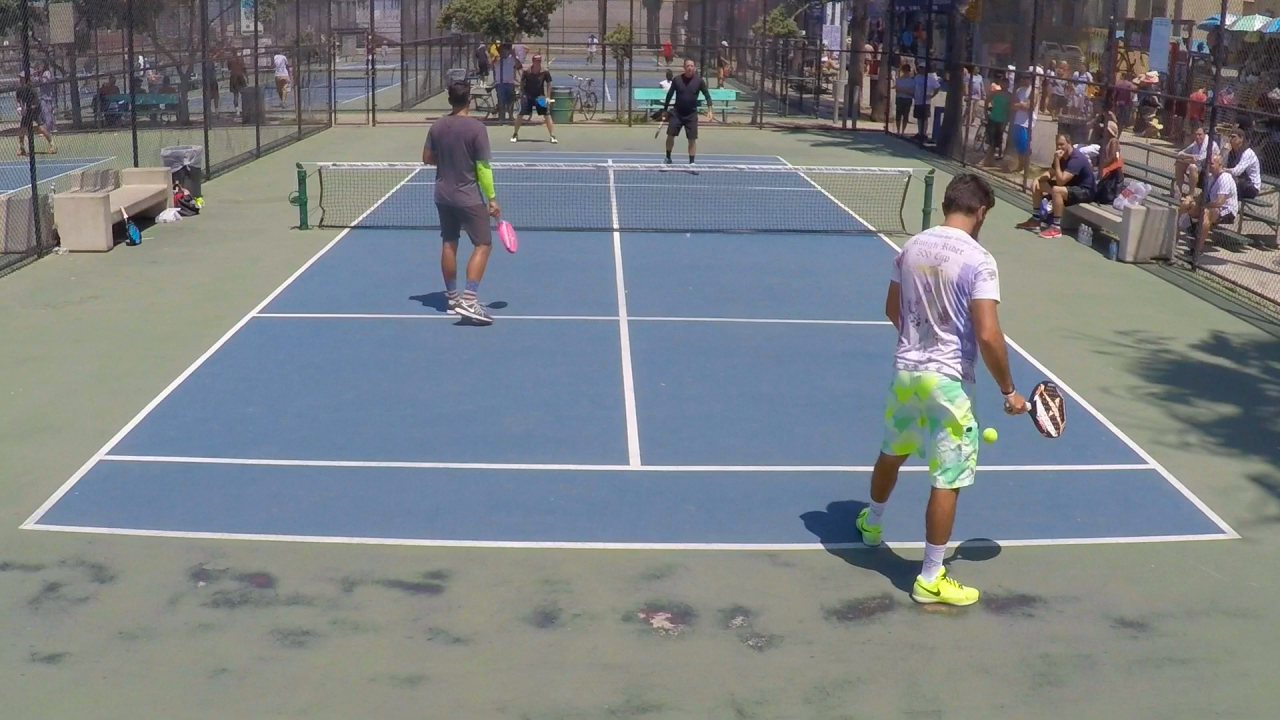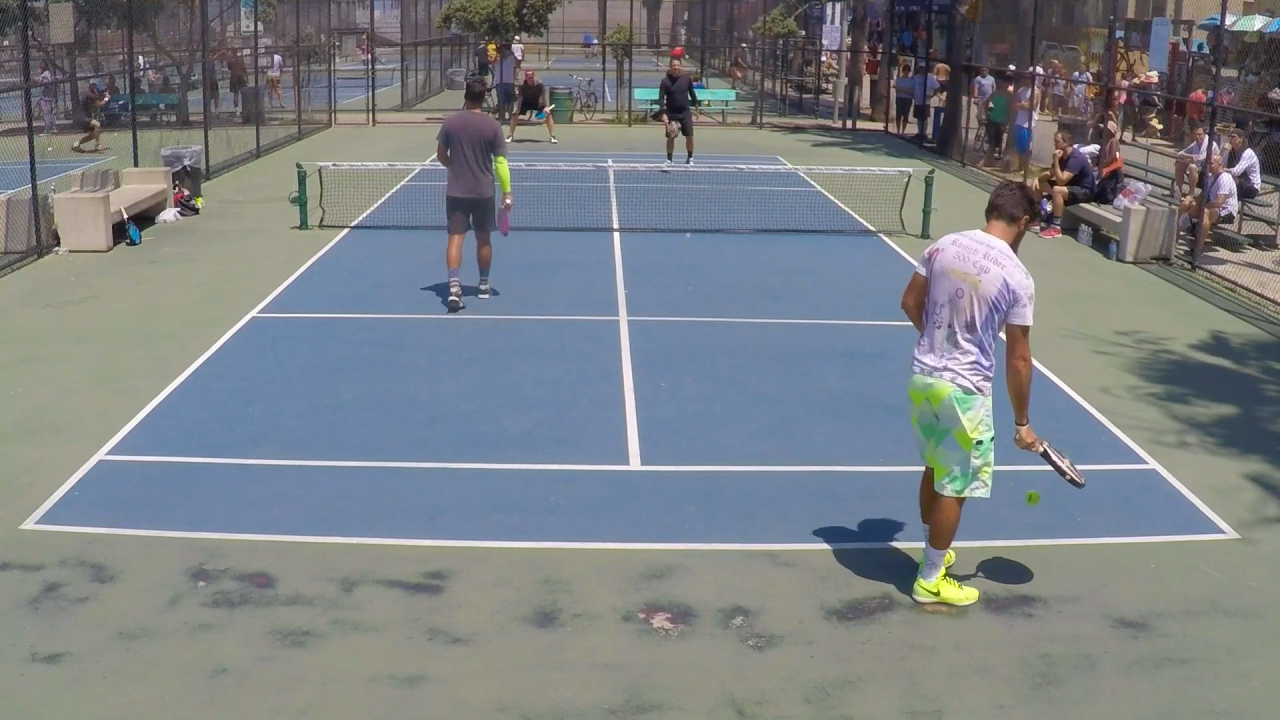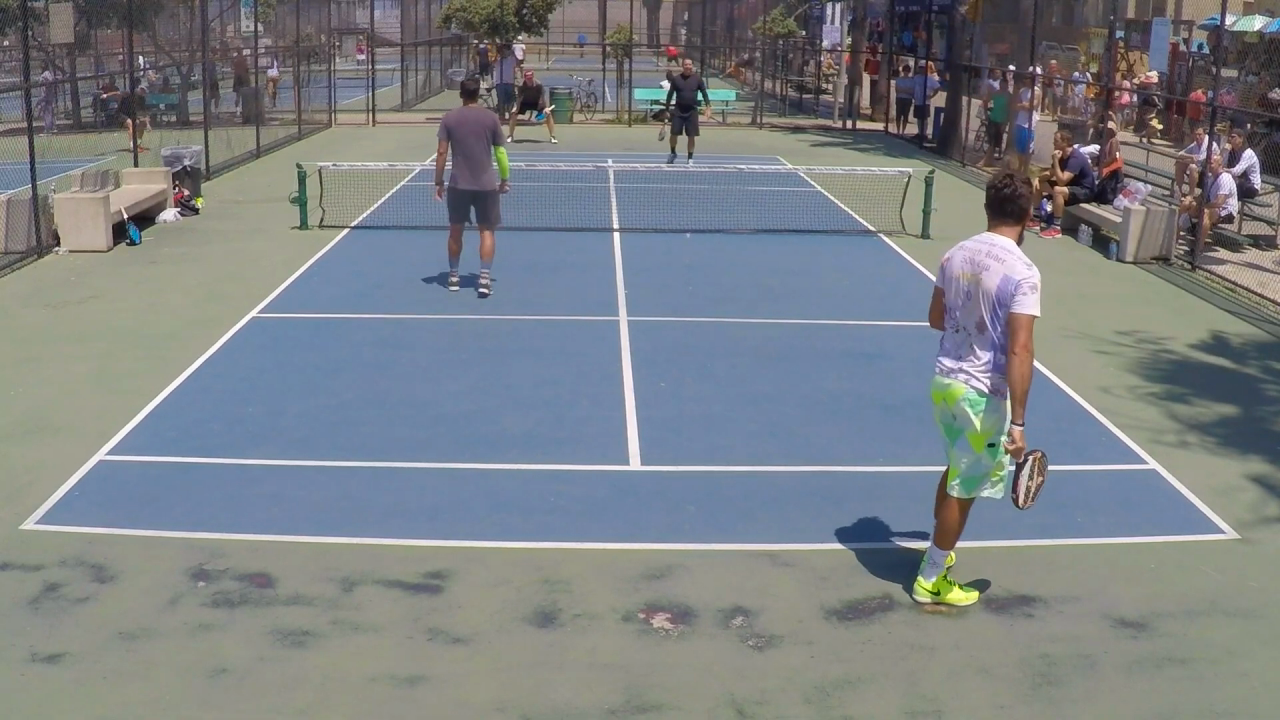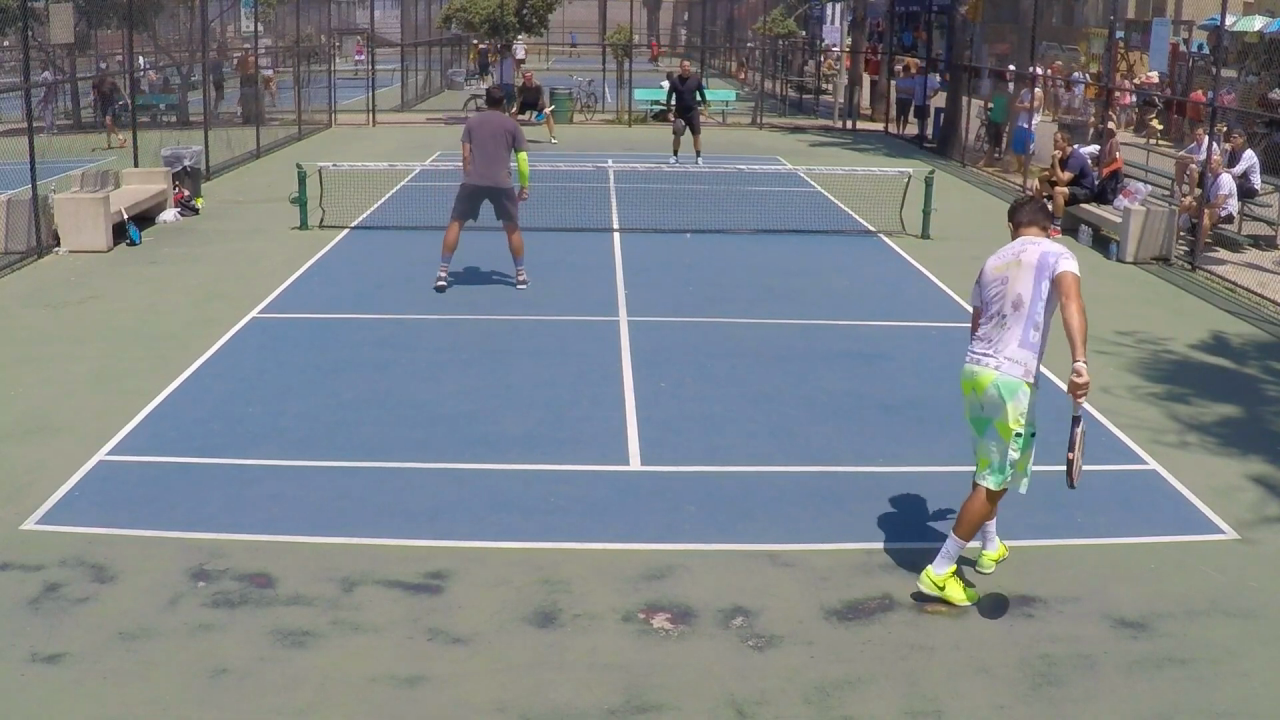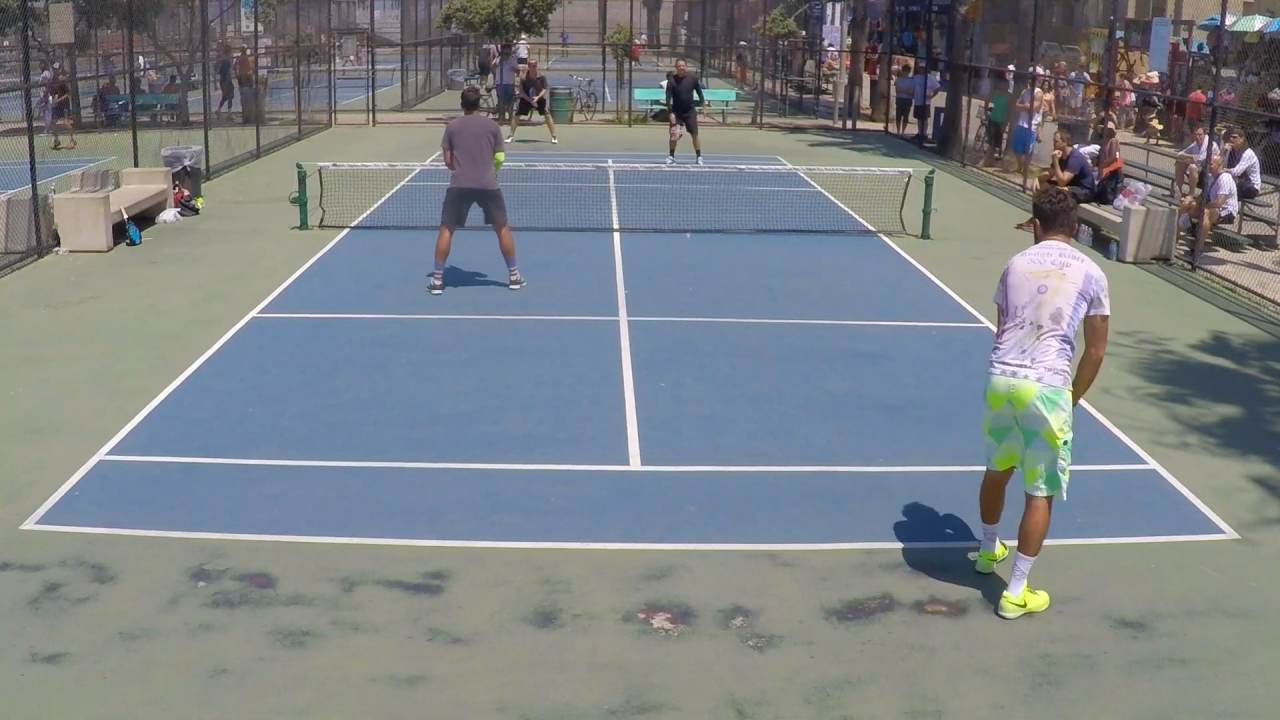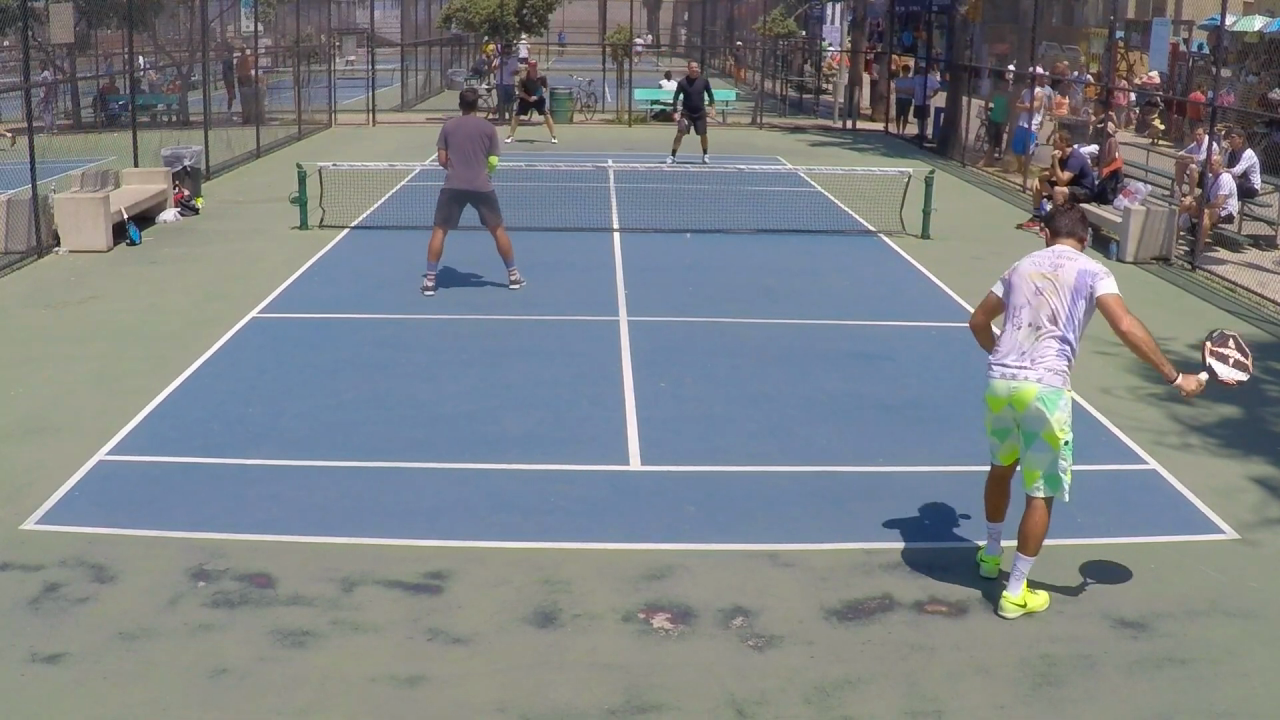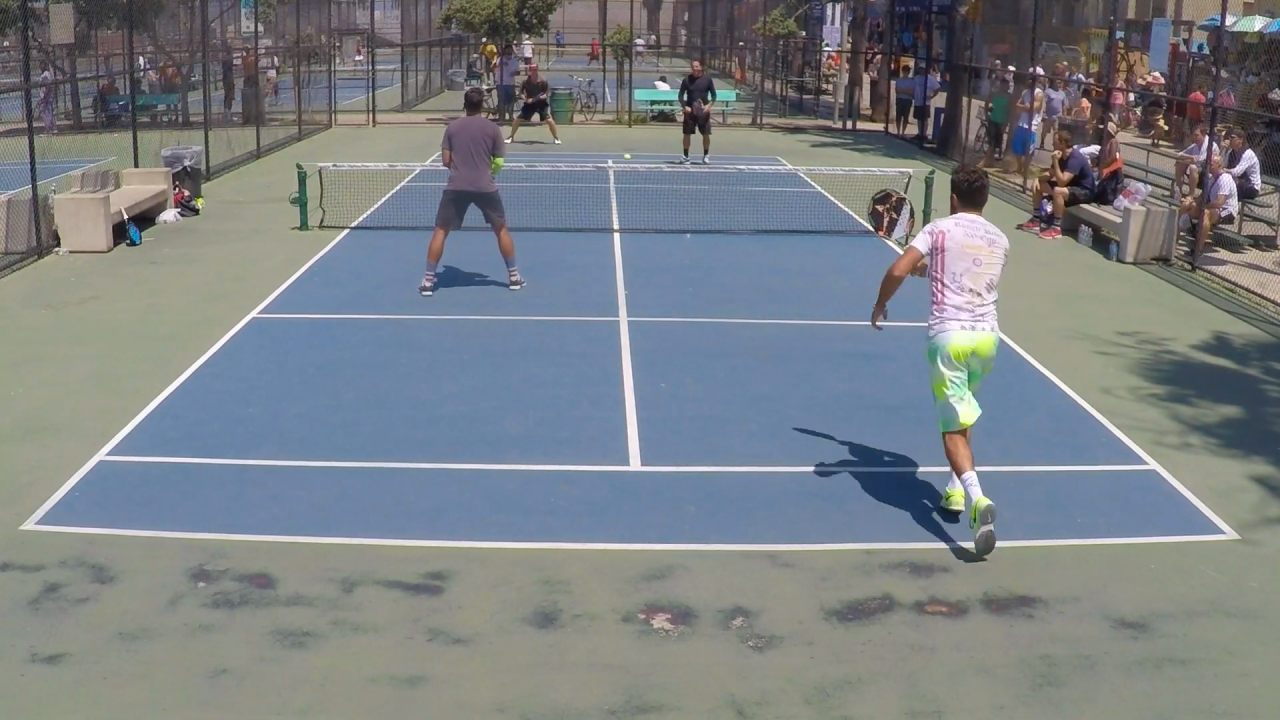
dt=0.7s
person 1, frame 1
left shoulder: (911, 247)
right shoulder: (980, 261)
right elbow: (990, 336)
right wrist: (1010, 391)
left hip: (906, 373)
right hip: (946, 382)
left knee: (893, 452)
right knee: (947, 480)
left ankle: (871, 522)
right ankle: (931, 579)
person 1, frame 2
left shoulder: (943, 246)
right shoulder: (1017, 277)
left elbow: (910, 302)
right elbow: (1018, 360)
right wrist: (1022, 422)
left hip: (922, 378)
right hip: (964, 390)
left knee: (935, 470)
right knee: (954, 487)
left ankle: (934, 553)
right ankle: (930, 580)
person 1, frame 3
left shoulder: (955, 253)
right shoulder: (1022, 272)
right elbow: (1020, 352)
right wrist: (1017, 422)
left hip: (944, 379)
right hip: (981, 392)
left knee: (955, 473)
right knee: (964, 490)
left ankle: (938, 555)
right ankle: (931, 579)
person 1, frame 4
left shoulder: (993, 261)
right shoulder: (1056, 254)
right elbow: (1071, 301)
right wrist: (1079, 361)
left hip: (973, 368)
right hip: (1012, 378)
left knee: (988, 467)
right knee: (992, 482)
left ankle: (991, 547)
right ankle: (939, 572)
person 1, frame 5
left shoulder: (1015, 264)
right shoulder: (1091, 274)
right elbow: (1095, 353)
right wrist: (1072, 399)
left hip: (1000, 380)
right hip: (1046, 388)
left knee: (997, 471)
right knee: (1040, 493)
left ankle: (988, 551)
right ankle: (1016, 593)
person 1, frame 6
left shoulder: (1020, 267)
right shoulder: (1090, 271)
left elbow: (978, 321)
right elbow: (1127, 327)
right wrist: (1175, 377)
left hip: (998, 382)
right hip: (1045, 389)
left knee: (1001, 468)
right knee: (1041, 493)
left ankle: (991, 554)
right ankle: (1015, 592)
person 1, frame 7
left shoulder: (938, 230)
right shoulder: (1000, 240)
left elbow: (898, 271)
left wrist: (880, 307)
left hip: (947, 338)
right hip: (986, 339)
left knee: (954, 426)
right knee: (961, 419)
left ankle: (980, 501)
right ankle: (958, 493)
person 2, frame 1
left shoulder: (437, 127)
right shoulder: (476, 128)
left elbow: (427, 159)
right elbow: (483, 168)
right wrist: (491, 199)
left hip: (443, 196)
right hip: (469, 198)
left knee: (449, 246)
right knee: (483, 246)
left ankle: (451, 297)
right ankle: (468, 299)
person 2, frame 2
left shoulder: (450, 122)
right shoulder: (492, 125)
left elbow: (441, 156)
right elbow: (500, 161)
right wrist: (507, 191)
left hip: (456, 190)
right hip: (483, 191)
left knee: (455, 238)
right knee: (483, 238)
left ankle: (454, 287)
right ankle: (484, 285)
person 2, frame 3
left shoulder: (449, 118)
right shoulder: (491, 118)
left elbow: (442, 153)
right elbow: (500, 152)
left wrist: (438, 182)
right wrist: (505, 179)
left hip: (458, 184)
right hip: (486, 184)
left knee: (456, 230)
right knee: (486, 232)
left ankle: (453, 277)
right ankle: (484, 278)
person 2, frame 4
left shoulder: (473, 121)
right shoulder: (512, 125)
left elbow: (466, 155)
right elbow: (523, 158)
right wrist: (524, 186)
left hip: (474, 181)
right hip: (502, 183)
left knee: (455, 224)
right knee: (512, 228)
left ankle: (442, 273)
right ankle: (520, 275)
person 2, frame 5
left shoulder: (452, 126)
right shoulder: (492, 126)
left elbow: (448, 161)
right elbow: (500, 158)
left hip: (459, 185)
right hip: (488, 185)
left knee: (446, 229)
right knee: (502, 228)
left ankle: (437, 280)
right ankle: (514, 275)
person 2, frame 6
left shoulder: (448, 126)
right shoulder: (488, 128)
left elbow: (442, 160)
right elbow: (493, 162)
left hip: (453, 186)
right hip: (482, 187)
left knee: (439, 230)
right knee: (497, 229)
left ankle: (430, 280)
right ankle: (513, 276)
person 2, frame 7
left shoulder: (452, 127)
right shoulder: (493, 129)
left elbow: (445, 160)
right elbow: (498, 163)
left hip: (456, 187)
right hip: (485, 188)
left knee: (440, 231)
right knee: (501, 230)
left ankle: (428, 280)
right ankle: (514, 277)
